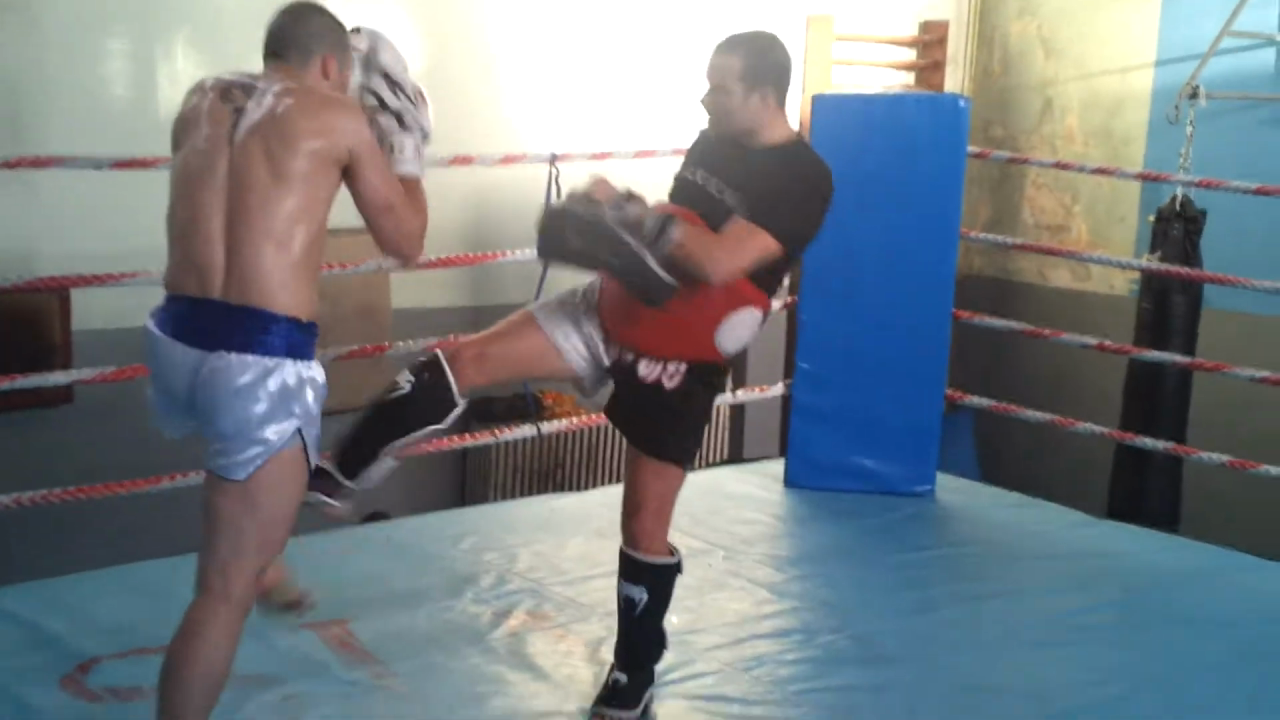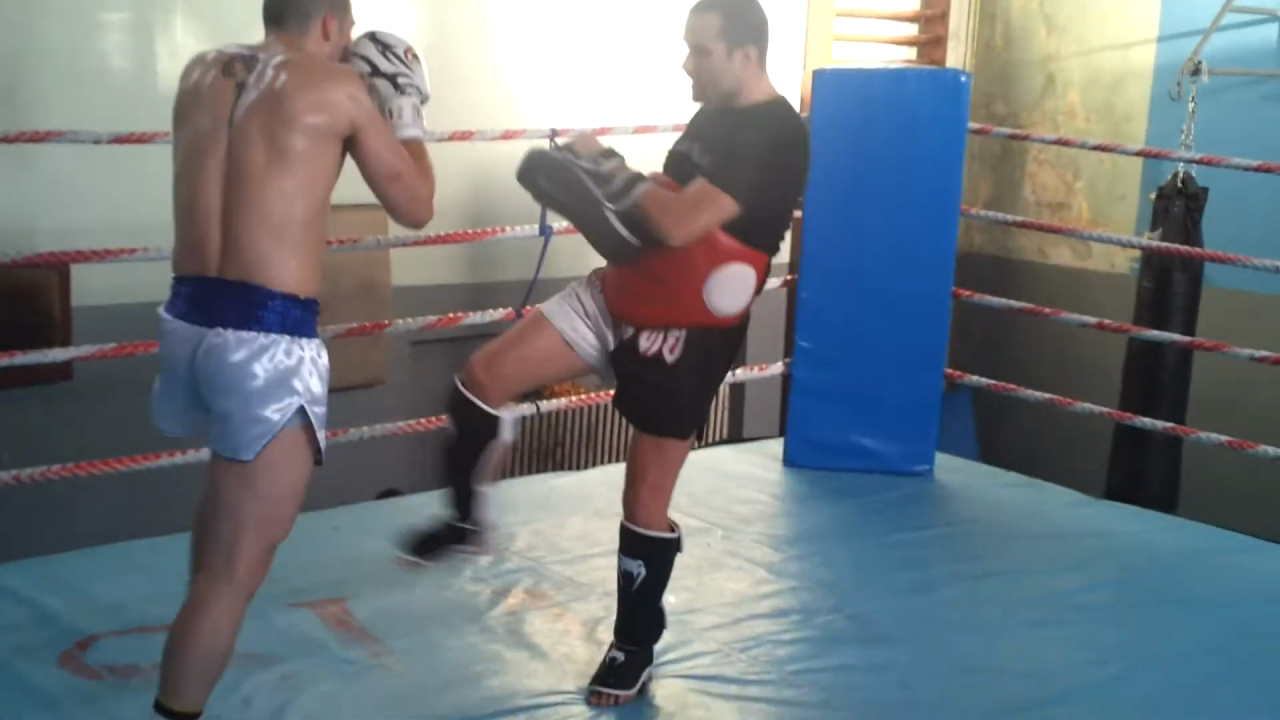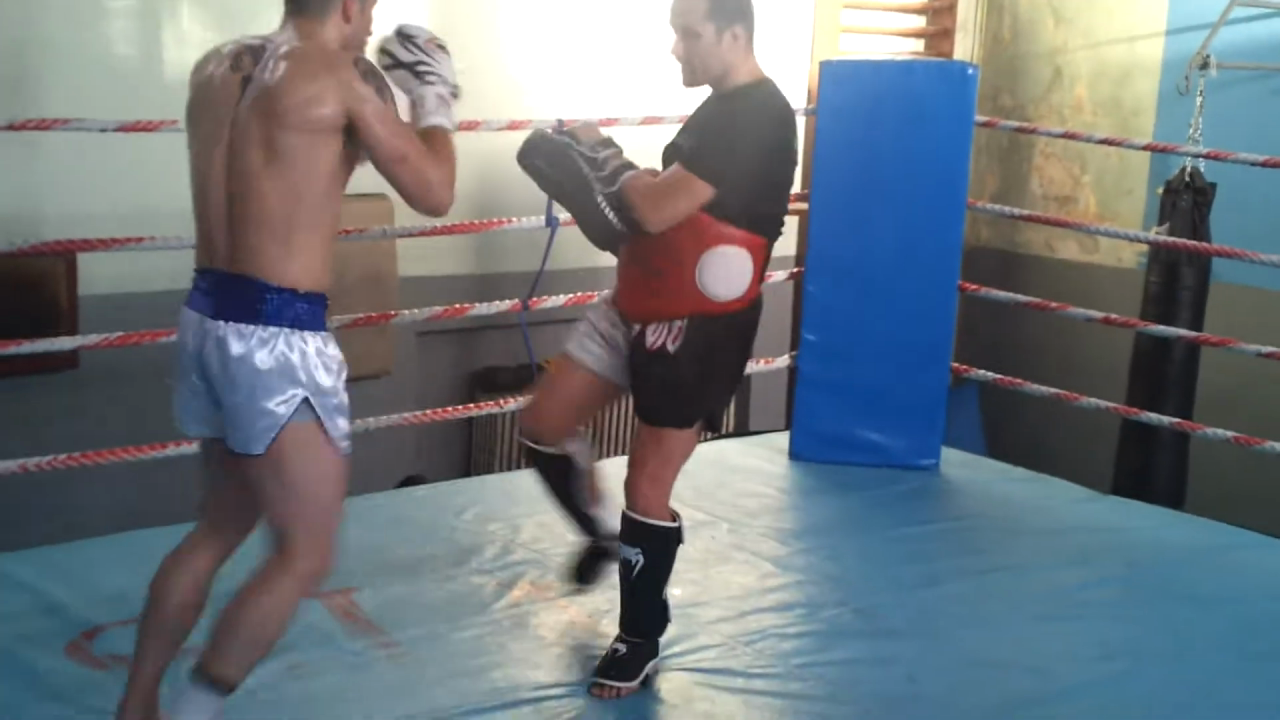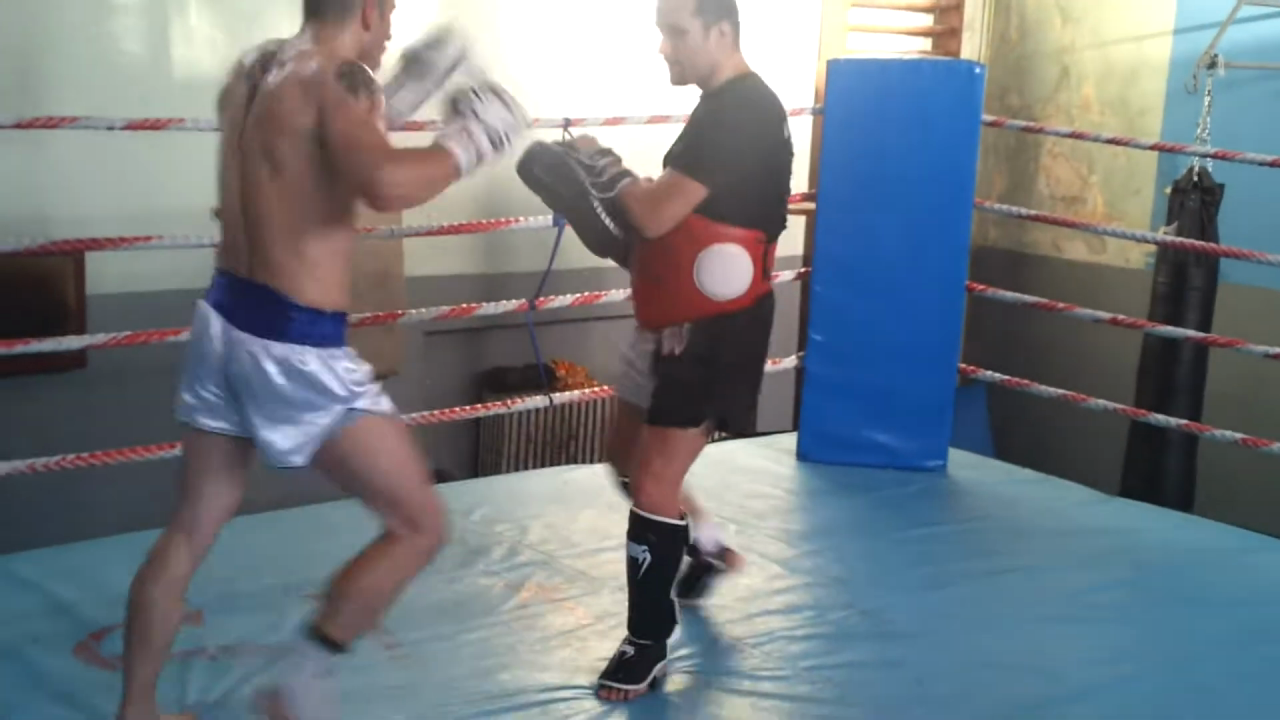
dt=0.1s
person 1, frame 1
left shoulder: (202, 101)
right shoulder: (340, 115)
right elbow: (404, 242)
right wrist: (406, 134)
left hip: (178, 341)
right hip: (266, 359)
right knee: (229, 587)
left ankle: (261, 566)
person 1, frame 2
left shoulder: (202, 74)
right shoulder: (340, 88)
right elbow: (416, 208)
right wrist: (403, 101)
left hip: (188, 322)
right hip: (267, 339)
left knee: (233, 482)
right knee: (237, 571)
person 1, frame 3
left shoulder: (219, 66)
right shoulder: (348, 79)
right elbow: (433, 195)
right wrist: (432, 93)
left hip: (210, 315)
right hip: (277, 336)
left knee: (222, 523)
right knee: (305, 558)
person 1, frame 4
left shoulder: (252, 70)
right shoulder: (338, 82)
right elbow: (382, 185)
left wrist: (408, 87)
right wrist: (473, 134)
left hip: (224, 323)
right hip: (300, 349)
left knee: (193, 531)
right knee: (421, 526)
person 2, frame 1
left shoulder: (803, 180)
right shoulder: (715, 141)
left elbow: (726, 261)
left wrist: (623, 209)
right wrist: (622, 219)
left hip: (685, 359)
right hip: (615, 310)
left knee: (644, 525)
right knee: (463, 362)
right ankle: (338, 472)
person 2, frame 2
left shoulder: (777, 139)
right shoulder: (717, 114)
left elbow: (677, 224)
left wrist: (602, 168)
right wrist: (607, 185)
left hip: (691, 330)
right hip: (623, 290)
left knee: (645, 503)
right knee: (486, 375)
left ankle: (632, 653)
right ankle: (464, 520)
person 2, frame 3
left shoulder: (754, 115)
right shoulder: (726, 106)
left elbow: (658, 210)
left wrist: (597, 154)
right wrist: (613, 184)
left hip: (704, 324)
right hip: (642, 303)
left knee: (645, 485)
right knee: (543, 422)
left ankle: (639, 644)
right ankle: (603, 534)
person 2, frame 4
left shoulder: (743, 112)
right shoulder: (723, 104)
left elbow: (655, 214)
left wrist: (596, 164)
right wrist: (607, 188)
left hip: (715, 326)
right hip: (669, 311)
left knee: (652, 485)
right knee: (630, 457)
left ankle: (647, 646)
right ankle: (711, 551)
